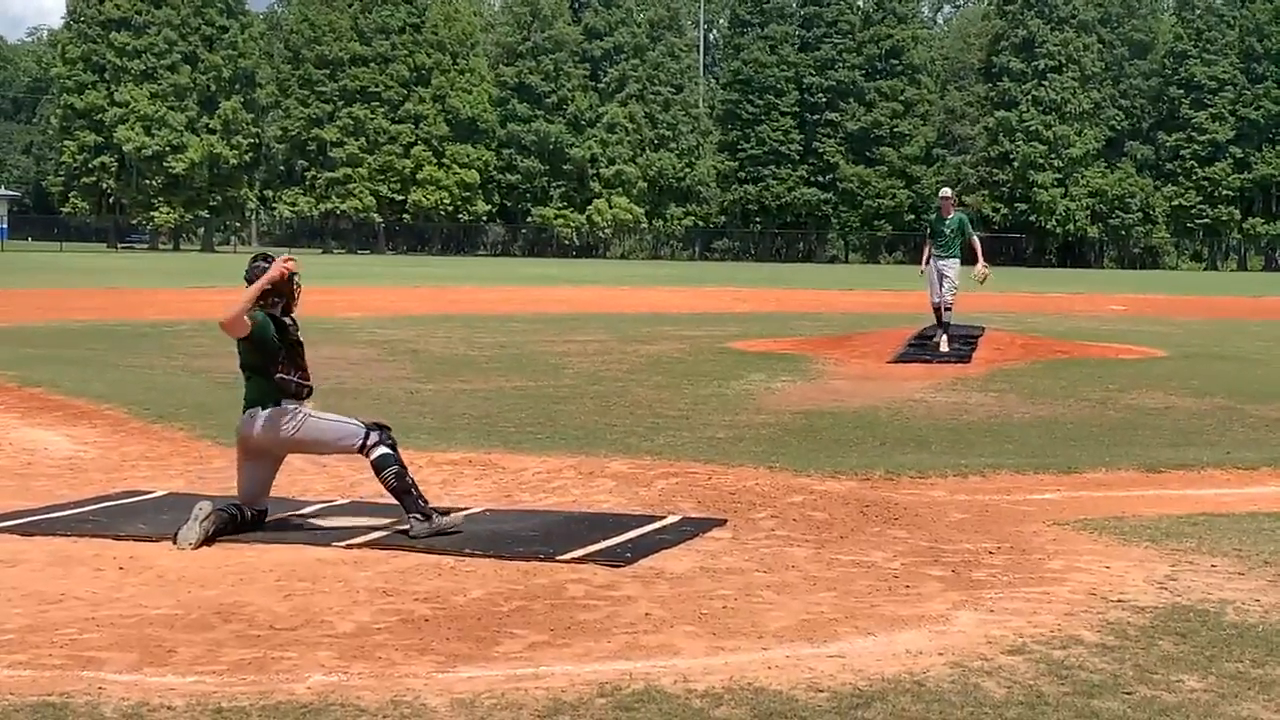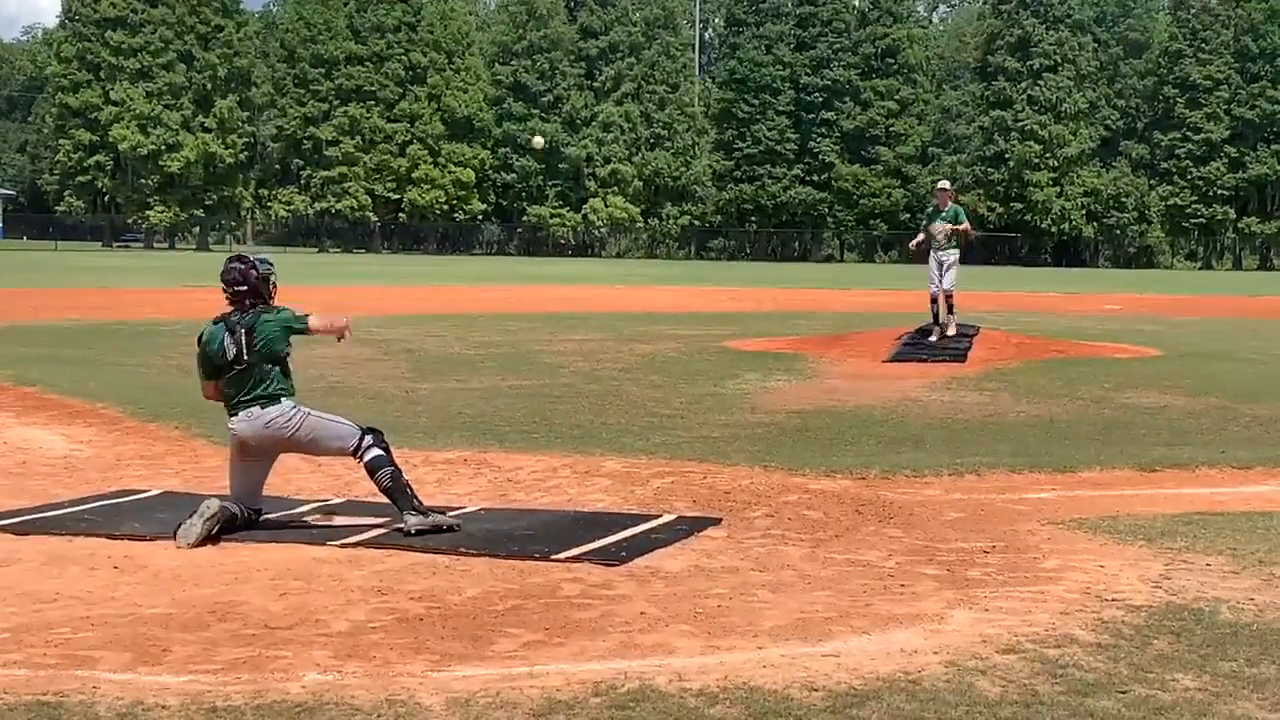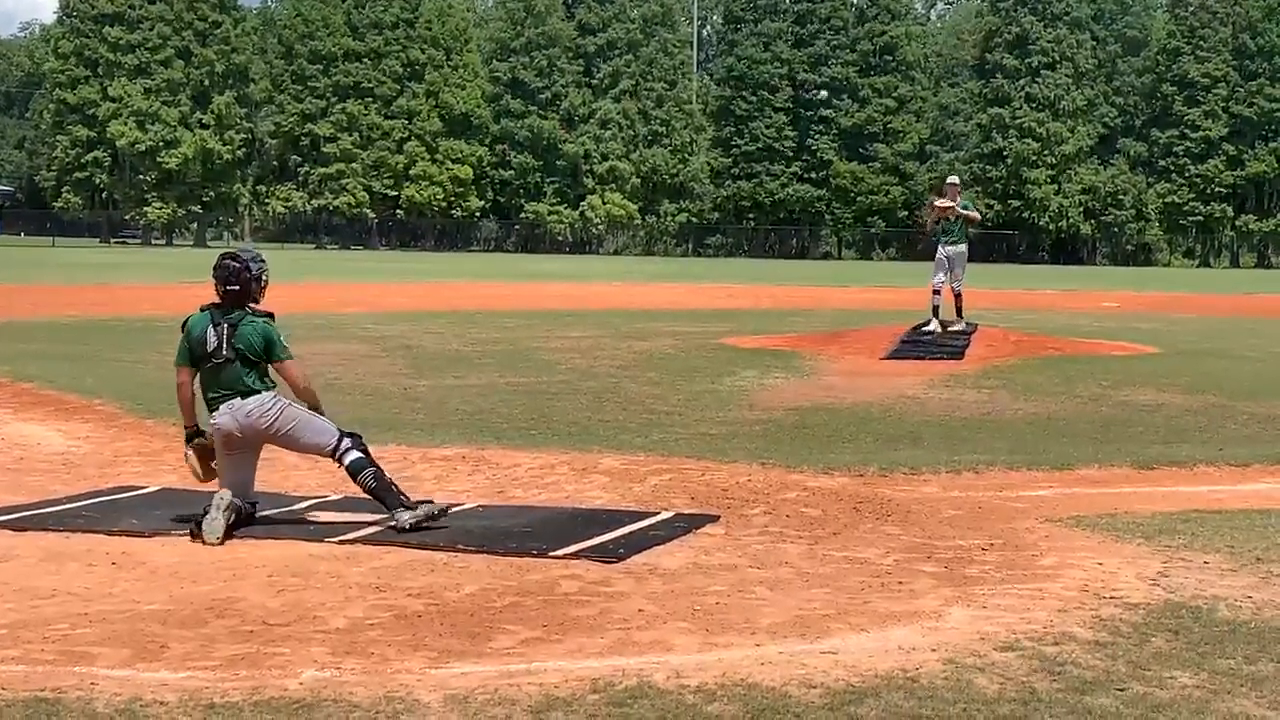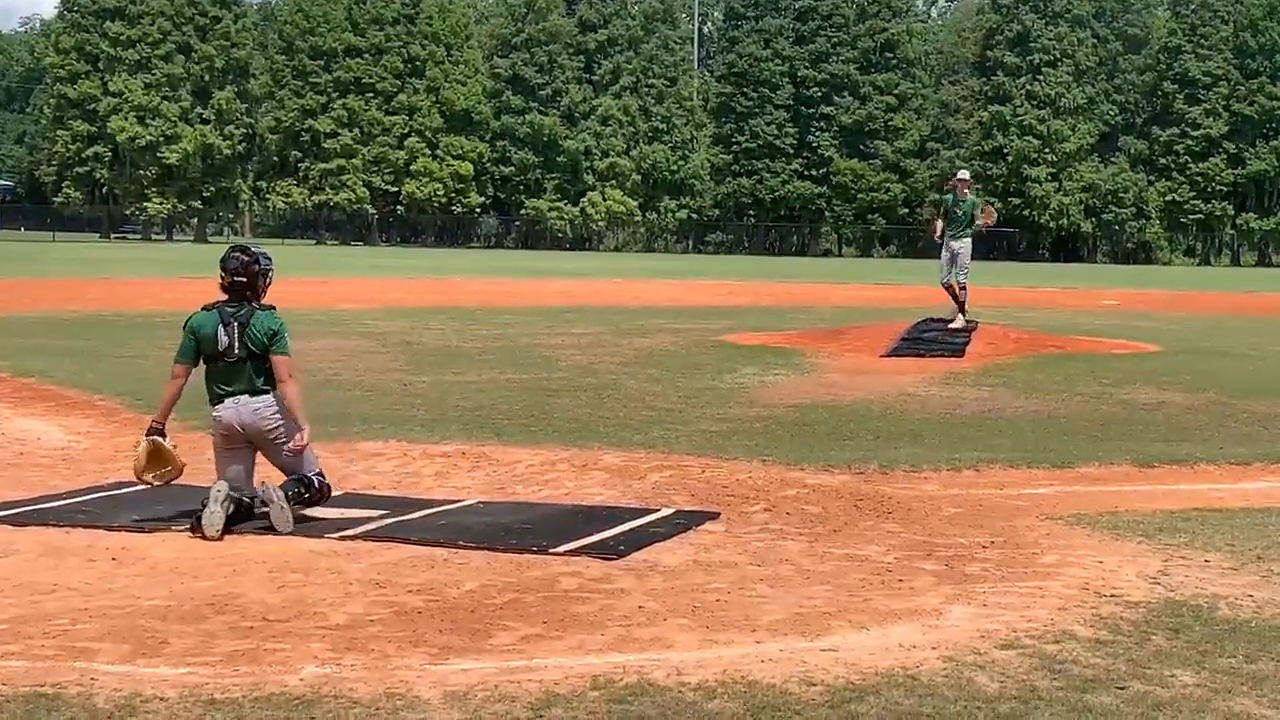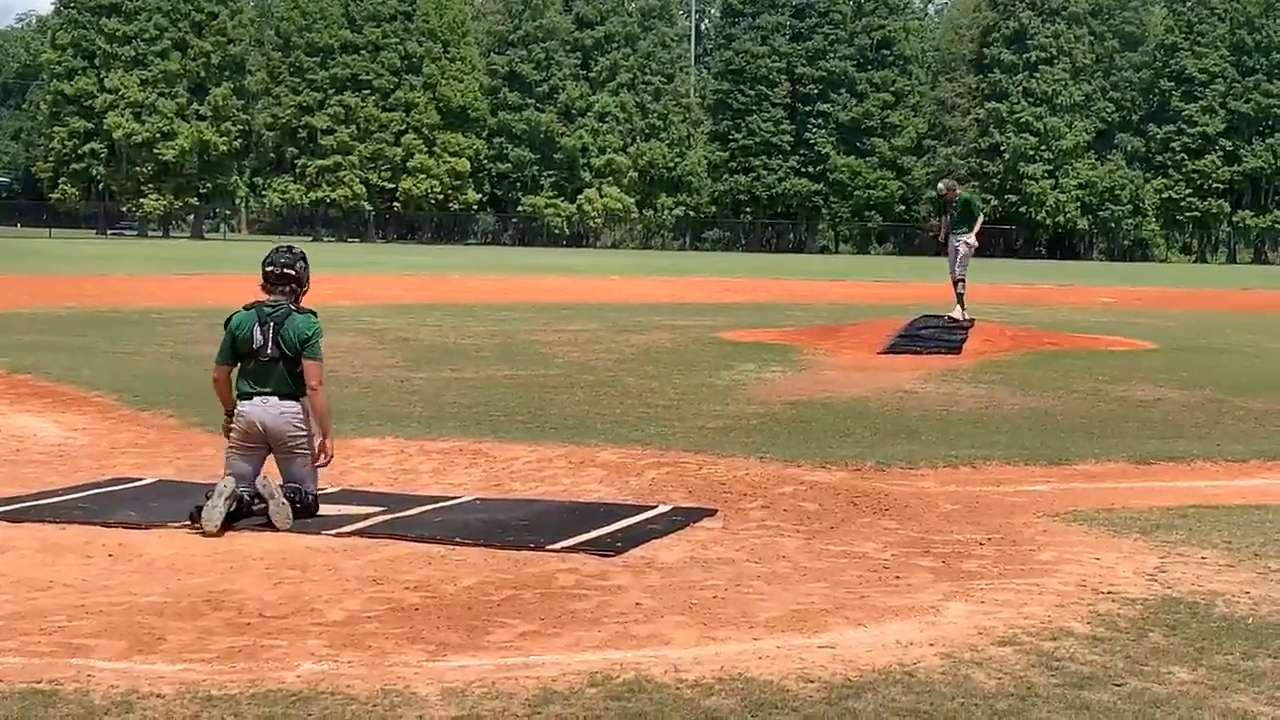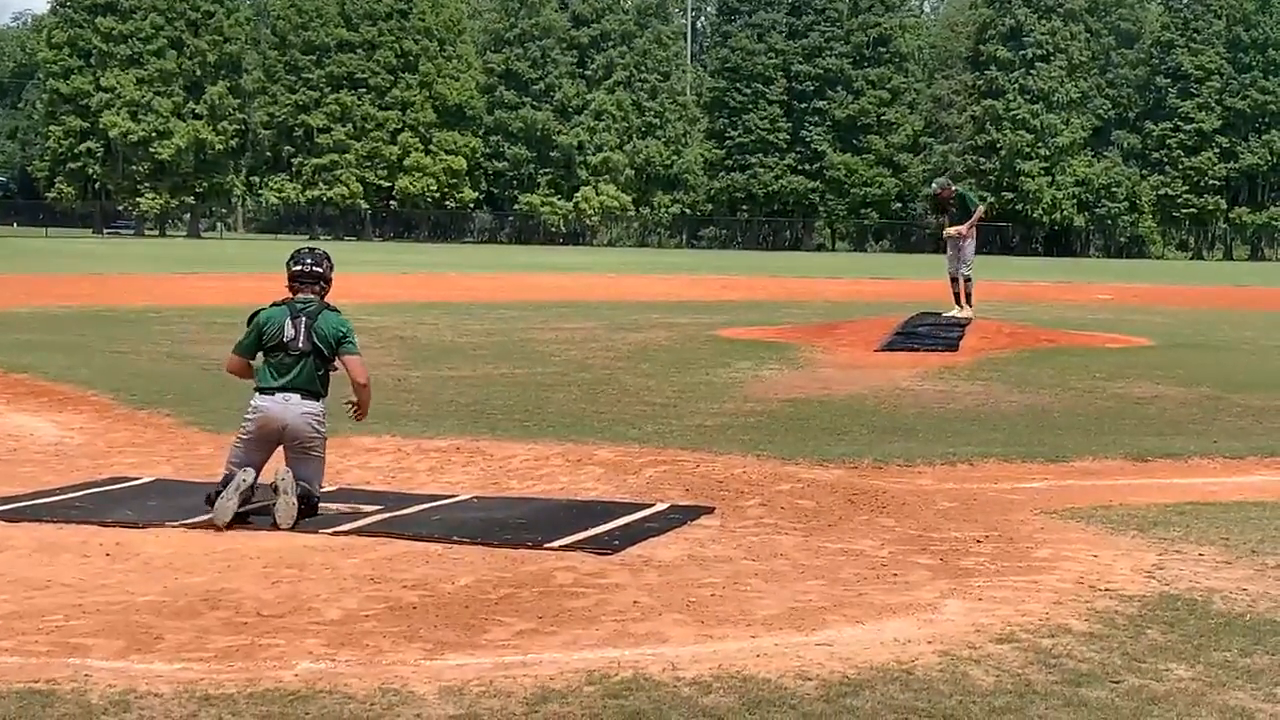
dt=0.4s
person 1, frame 1
left shoulder: (276, 322)
right shoulder: (260, 321)
right elbow: (228, 322)
right wrist: (266, 279)
left hip: (252, 428)
right hip: (282, 418)
left knee: (251, 511)
right knee: (377, 437)
left ankle: (213, 520)
right ankle: (420, 515)
person 1, frame 2
left shoulder: (210, 335)
right shoulder: (276, 318)
left elbow: (210, 393)
right elbow: (333, 324)
right wrist: (342, 327)
left hip: (241, 428)
right hip: (282, 416)
left knee: (246, 509)
right knee: (369, 441)
left ankle: (217, 518)
right ankle: (413, 513)
person 1, frame 3
left shoulder: (195, 323)
right shoulder: (261, 327)
left elbow: (183, 383)
right elbow: (298, 383)
left wrist: (192, 429)
right wrist: (317, 408)
left hip: (223, 421)
right hip: (264, 407)
left knee: (243, 506)
right knee: (346, 445)
left ankle: (224, 507)
right ankle: (402, 509)
person 1, frame 4
left shoulder: (199, 322)
right shoulder: (269, 321)
left elbow: (177, 377)
right elbow: (285, 379)
left wrist: (157, 425)
right wrist: (303, 428)
left hip: (225, 415)
right hip: (266, 408)
left knee: (240, 501)
right knee: (315, 484)
left ankle: (227, 501)
right ankle: (284, 495)
person 1, frame 5
left shoulder: (240, 320)
right shoulder: (306, 324)
left elbow: (220, 377)
right elbow: (314, 385)
left wrist: (231, 413)
right wrist: (327, 435)
left hip: (248, 412)
right hip: (289, 413)
left knee: (242, 496)
right knee: (305, 500)
left ankle: (230, 498)
right ankle: (284, 494)
person 1, frame 6
left shoulder: (268, 316)
right shoulder: (337, 323)
left elbow: (233, 365)
right elbow: (361, 380)
right wrist: (364, 405)
left hip: (264, 407)
right hip: (308, 412)
left knee: (234, 476)
right knee: (307, 499)
left ankle: (241, 485)
right ankle: (292, 490)
